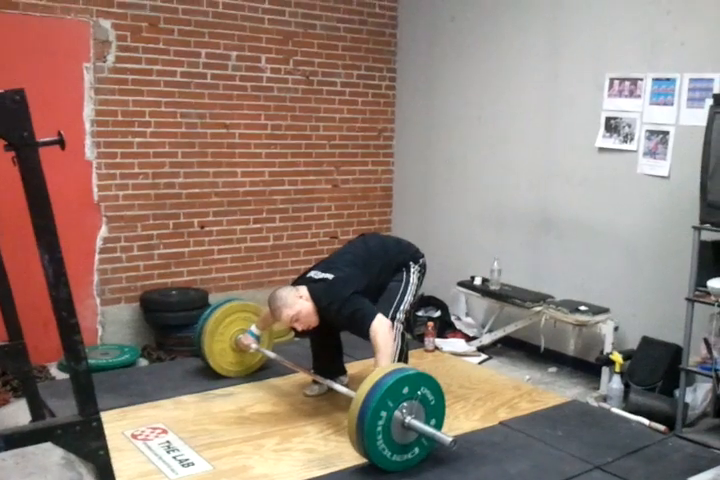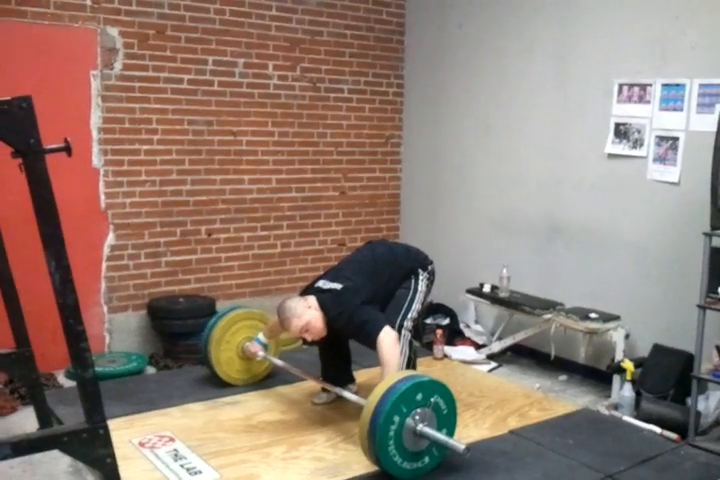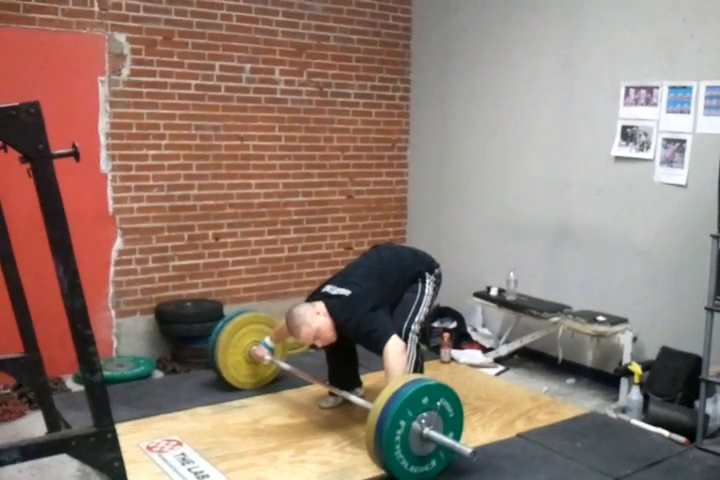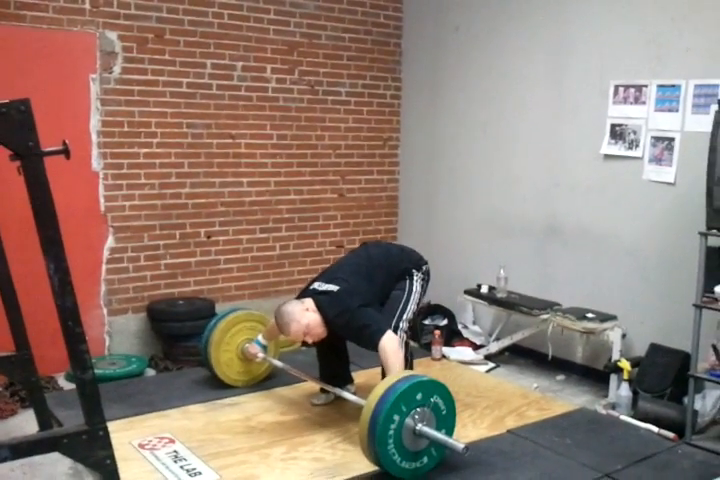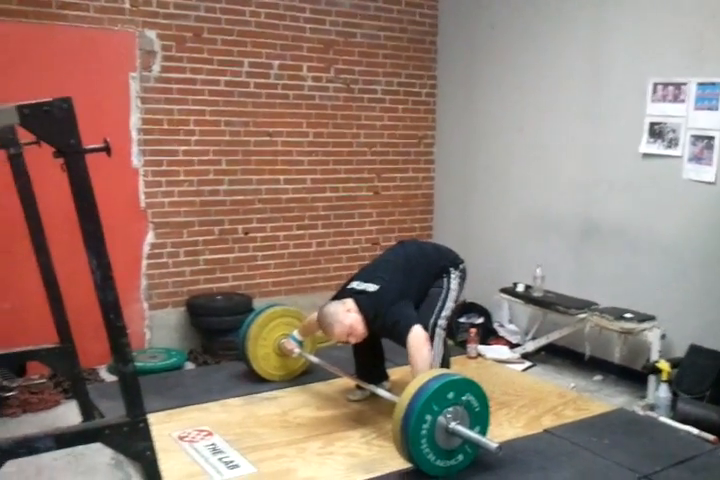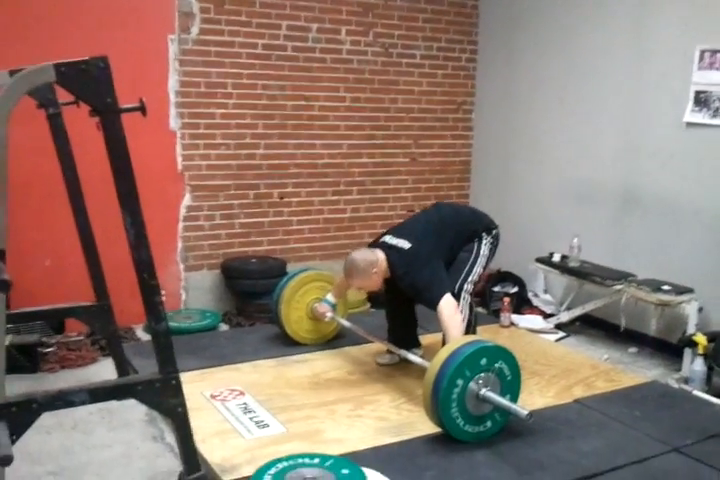
dt=0.5s
person 1, frame 1
left shoulder: (334, 299)
right shoulder: (298, 290)
left elbow: (383, 327)
right elbow: (275, 309)
right wrist: (253, 333)
left hip: (405, 263)
right hip: (369, 256)
left knee: (392, 320)
right knee: (322, 320)
right ankle: (331, 375)
person 1, frame 2
left shoulder: (344, 308)
right shoulder: (307, 300)
left elbow: (389, 338)
right elbow: (285, 318)
right wrist: (260, 340)
left hip: (414, 270)
right hip: (377, 261)
left knee: (397, 327)
right knee: (331, 328)
right ankle: (340, 383)
person 1, frame 3
left shoulder: (353, 314)
right shoulder: (313, 307)
left elbow: (396, 347)
right elbow: (290, 323)
right wrist: (267, 345)
left hip: (420, 274)
right hip: (384, 264)
left knee: (404, 332)
right knee: (339, 332)
right ankle: (347, 387)
person 1, frame 4
left shoulder: (343, 309)
right shoulder: (304, 304)
left elbow: (390, 342)
right elbow: (281, 320)
right wrist: (259, 342)
left hip: (408, 270)
right hip: (372, 265)
left knee: (393, 329)
right knee: (328, 330)
right ankle: (338, 384)
person 1, frame 5
left shoulder: (383, 308)
right shoulder: (342, 303)
left elbow: (418, 338)
right elbow: (318, 318)
right wrist: (295, 338)
left hip: (445, 269)
right hip: (409, 261)
left knee: (432, 327)
right knee: (366, 327)
right ankle: (374, 380)
person 1, frame 6
left shoulder: (412, 268)
right shoulder: (375, 254)
left elbow: (448, 307)
right elbow: (350, 274)
right wrist: (329, 301)
left hip: (478, 234)
right hip: (443, 225)
left knee: (458, 292)
right knee: (394, 288)
right ankle: (405, 346)
